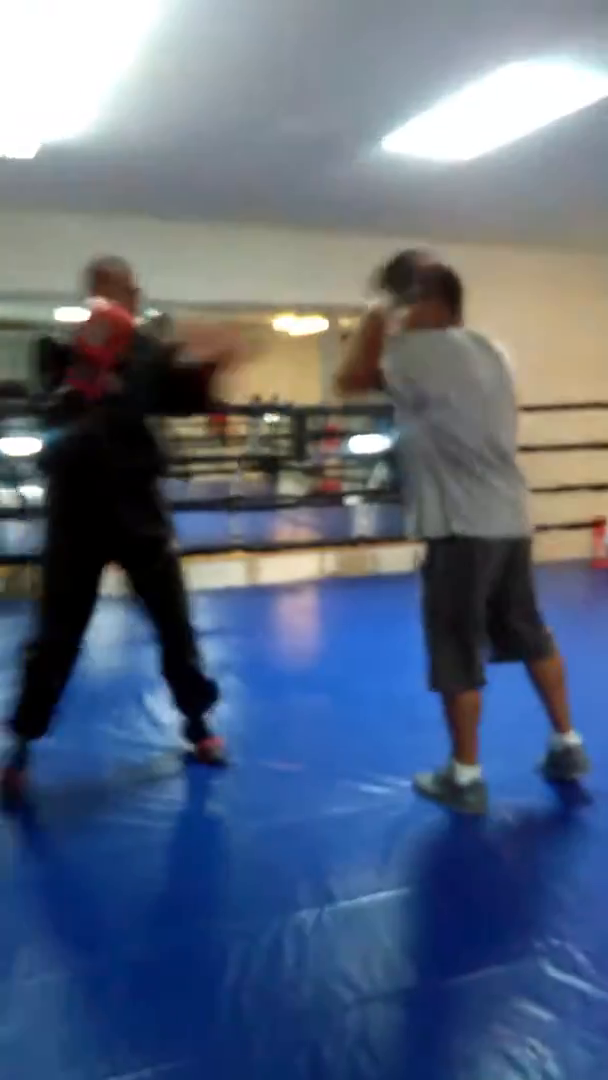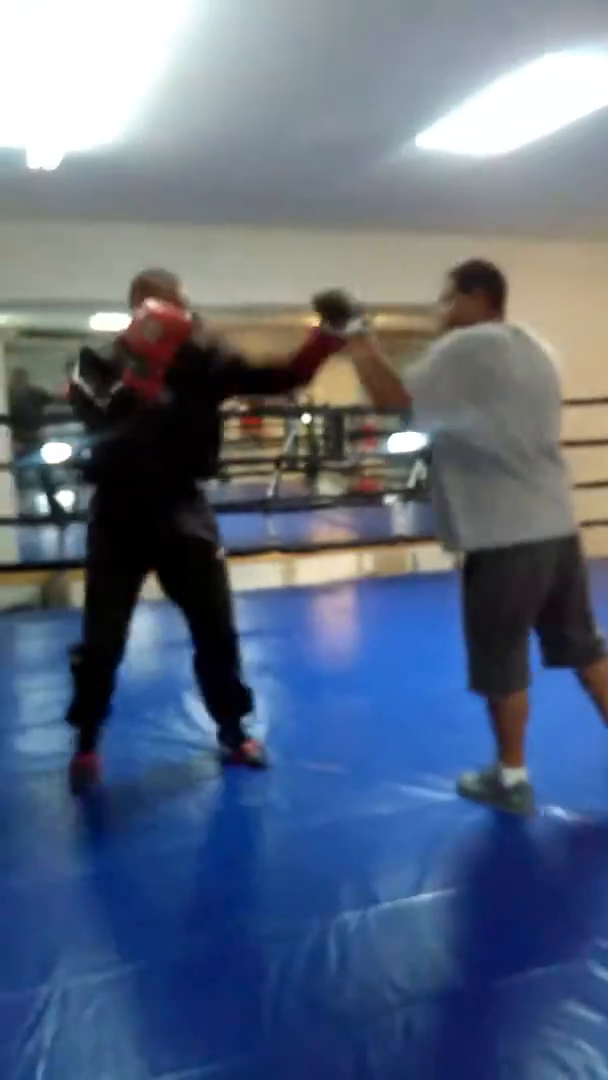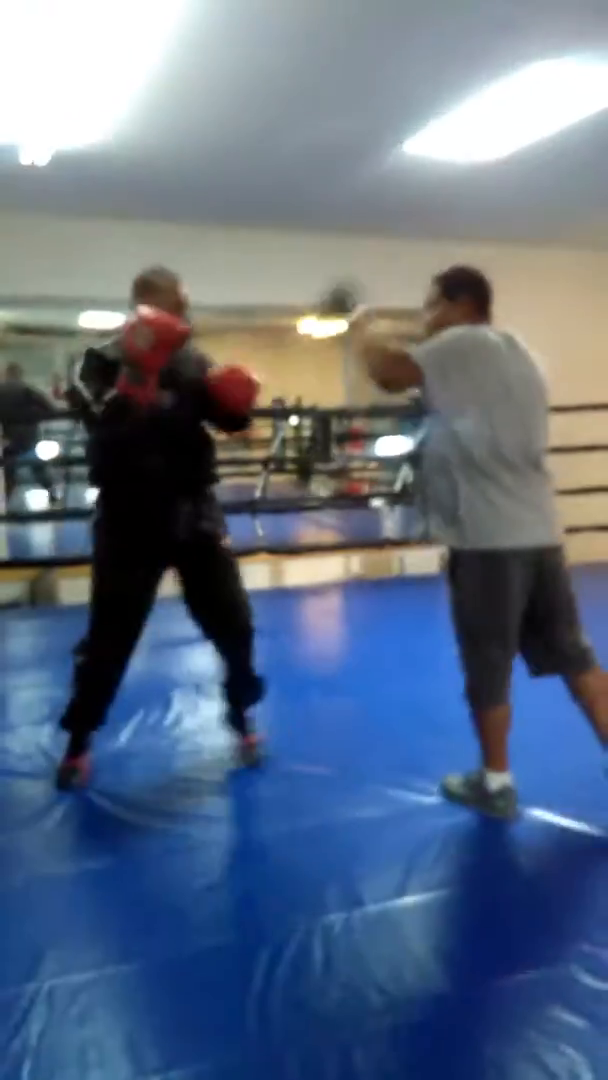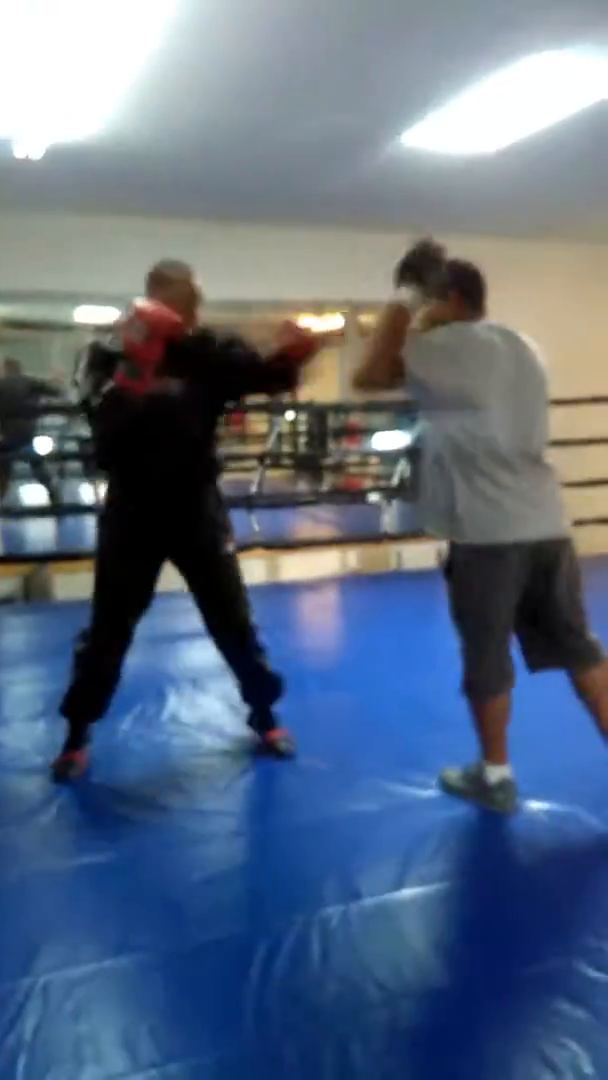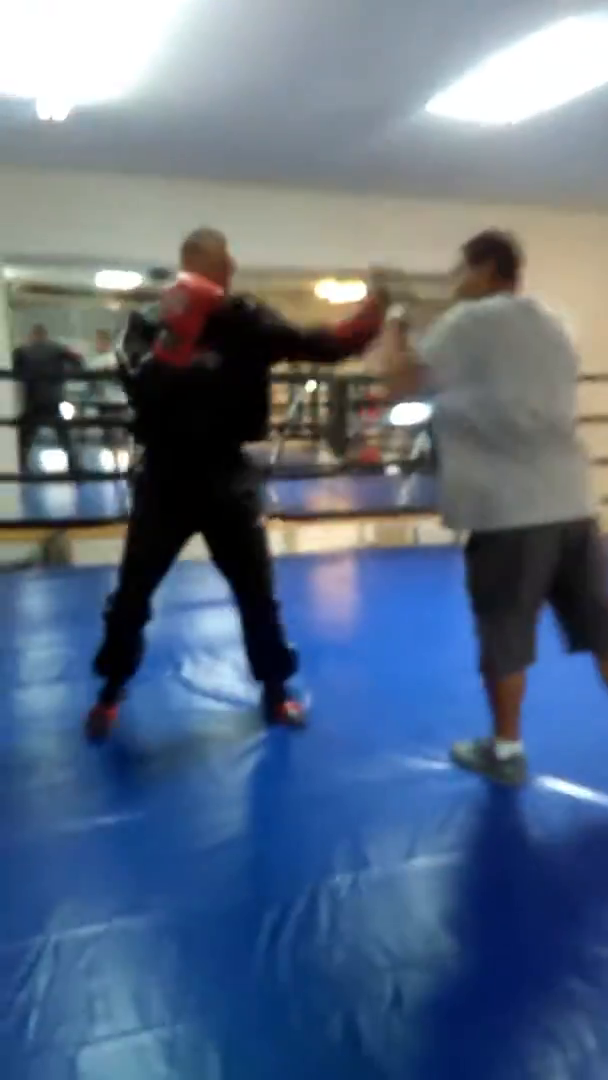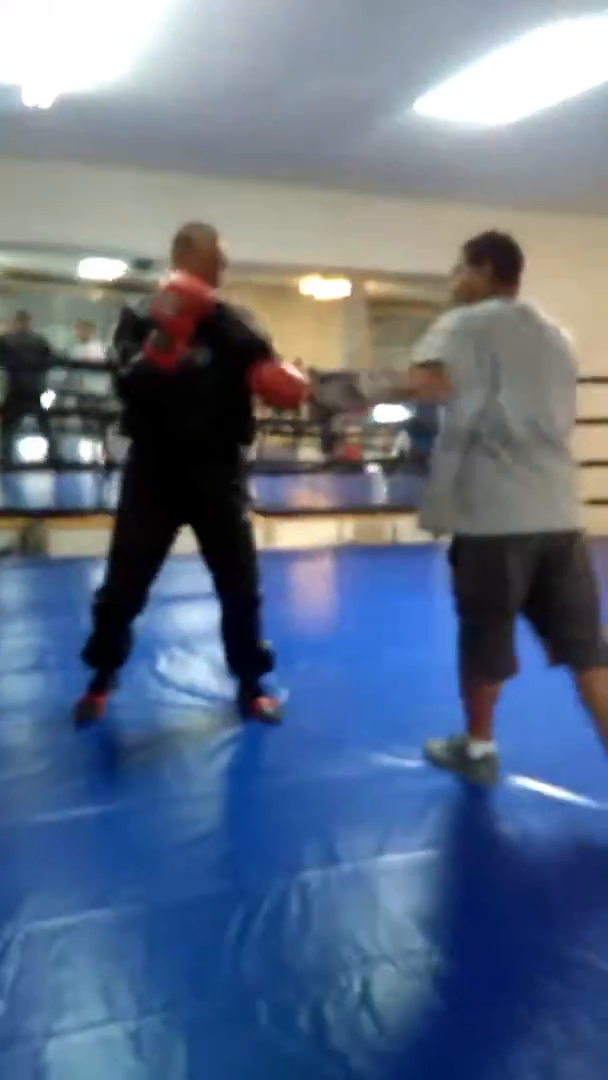
dt=0.1s
person 1, frame 1
left shoulder: (430, 349)
right shoulder: (489, 352)
left elbow: (352, 379)
left wrist: (379, 311)
left hip: (462, 526)
right hip: (509, 520)
left knee: (456, 654)
right knee: (530, 635)
left ankle: (465, 777)
right ankle: (568, 744)
person 1, frame 2
left shoulder: (466, 348)
right shoulder: (535, 349)
left elbow: (390, 394)
left wrist: (359, 344)
left hip: (503, 529)
right hip: (556, 521)
left knee: (499, 658)
left ankle: (510, 779)
person 1, frame 3
left shoulder: (458, 345)
right shoulder: (518, 354)
left elbow: (391, 374)
left wrist: (362, 328)
left hip: (489, 536)
right hip: (538, 528)
left knee: (488, 663)
left ankle: (495, 782)
person 1, frame 4
left shoulder: (446, 346)
right shoulder: (520, 349)
left elbow: (370, 376)
left wrist: (401, 302)
left hip: (487, 529)
right hip: (545, 522)
left knee: (486, 657)
left ankle: (494, 775)
person 1, frame 5
left shoulder: (471, 320)
right shoulder: (553, 327)
left elbow: (403, 379)
left wrist: (389, 326)
left hip: (509, 509)
left knee: (506, 635)
left ankle: (505, 750)
person 1, frame 6
left shoulder: (465, 323)
right shoulder: (550, 334)
left elbow: (422, 385)
left hip: (492, 512)
right hip: (558, 513)
left knee: (483, 640)
left ankle: (477, 748)
person 2, frame 1
left shoulder: (146, 351)
right shoulder: (56, 352)
left elbow: (191, 395)
right elbow: (60, 416)
left wrist: (209, 364)
right wrist: (93, 363)
left hip: (140, 502)
right hip: (79, 505)
left knee: (176, 625)
right knee: (58, 633)
left ankle: (198, 723)
person 2, frame 2
left shoulder: (196, 354)
right shoulder: (97, 361)
left elbow: (269, 378)
right elbow: (105, 420)
left wrist: (320, 346)
right wrist: (141, 369)
left hip: (181, 507)
right hip: (120, 511)
left knee: (215, 628)
right knee: (102, 636)
left ankle: (231, 728)
right ankle: (88, 741)
person 2, frame 3
left shoulder: (189, 363)
right shoulder: (101, 361)
left elbow: (231, 420)
right elbow: (108, 426)
right wrist: (140, 373)
left hip: (193, 507)
right hip: (128, 513)
left knee: (234, 623)
right knee: (111, 634)
left ankle: (240, 717)
right ankle: (79, 741)
person 2, frame 4
left shoulder: (208, 351)
right shoulder: (110, 352)
left elbow: (271, 373)
right elbow: (103, 417)
left wrist: (297, 348)
right wrist: (137, 362)
left hip: (195, 503)
right hip: (133, 506)
left knee: (233, 619)
right knee: (109, 627)
left ankle: (263, 715)
right ankle: (77, 734)
person 2, frame 5
left shoulder: (245, 321)
right shoulder: (148, 323)
left elbow: (317, 346)
right elbow: (141, 387)
left wrist: (367, 318)
right wrist: (178, 334)
left hip: (227, 472)
right hip: (165, 472)
left knee: (256, 591)
right knee: (134, 587)
left ankle: (275, 688)
right ankle: (111, 690)
person 2, frame 6
left shoulder: (234, 326)
right shoulder: (140, 318)
left elbow: (266, 380)
right elbow: (130, 386)
left wrist: (283, 387)
right wrist: (168, 336)
left hip: (217, 469)
right hip: (155, 467)
left knee: (240, 583)
right knee: (125, 581)
left ankle: (251, 683)
right ankle: (102, 679)
